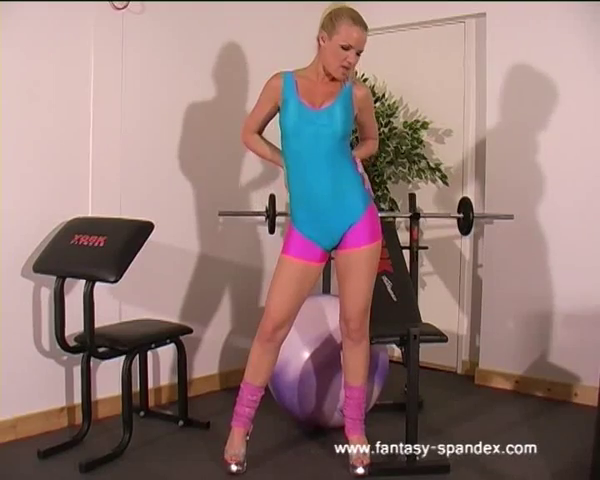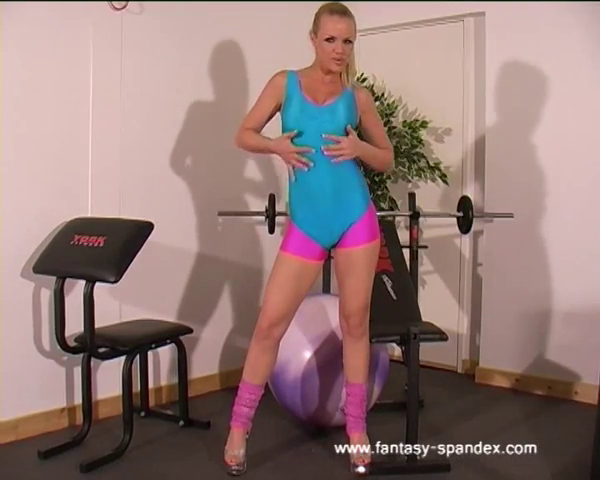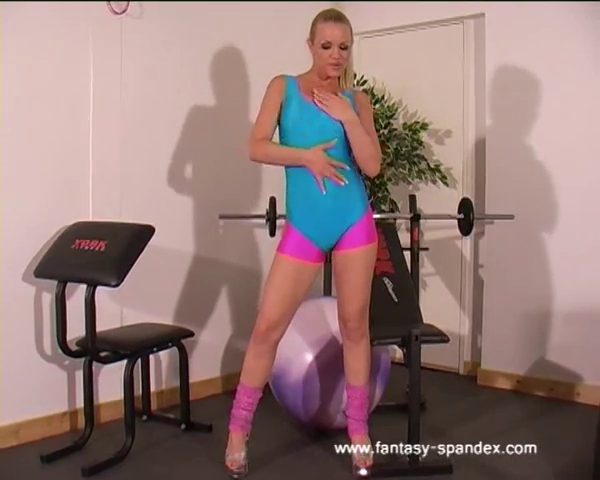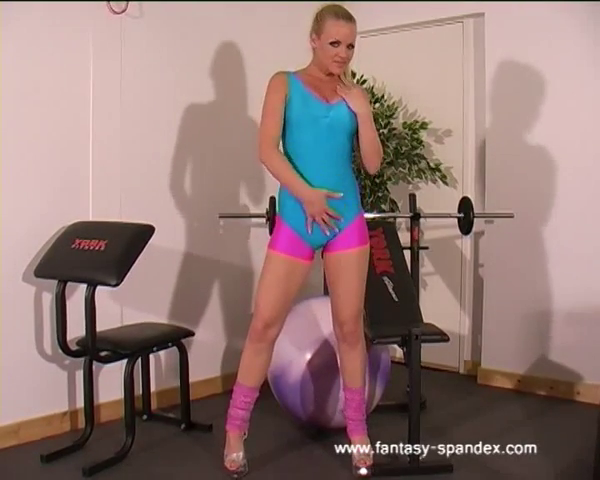
dt=0.7s
person 1, frame 1
left shoulder: (357, 94)
right shoulder: (282, 85)
right elbow: (250, 134)
left wrist: (355, 155)
right wrist: (287, 162)
left hip: (356, 217)
right hip: (306, 224)
left knee: (355, 326)
right knee: (272, 325)
left ankle: (355, 429)
right ankle: (239, 426)
person 1, frame 2
left shoulder: (358, 96)
right shoulder: (284, 83)
left elbow: (387, 157)
right elbow: (244, 134)
left wrist: (358, 148)
right wrist: (276, 146)
left hip: (355, 217)
right hip: (305, 223)
left knee: (355, 324)
right knee: (269, 323)
left ankle: (356, 428)
right ankle: (239, 426)
person 1, frame 3
left shoulder: (356, 100)
right shoulder: (283, 87)
left elbow: (372, 166)
right elbow: (257, 148)
left wrist: (346, 115)
right wrist: (308, 157)
left hip: (353, 220)
right hip: (303, 225)
left knee: (354, 325)
right knee: (267, 326)
left ankle: (358, 431)
right ankle: (239, 430)
person 1, frame 4
left shoulder: (356, 95)
right shoulder: (284, 83)
left elbow: (372, 163)
right elbow: (267, 150)
left wrist: (363, 111)
right wrist: (306, 194)
left hip: (347, 220)
right hip: (295, 220)
left knee: (350, 326)
right knee: (264, 324)
left ankle: (357, 431)
right ankle: (236, 429)
